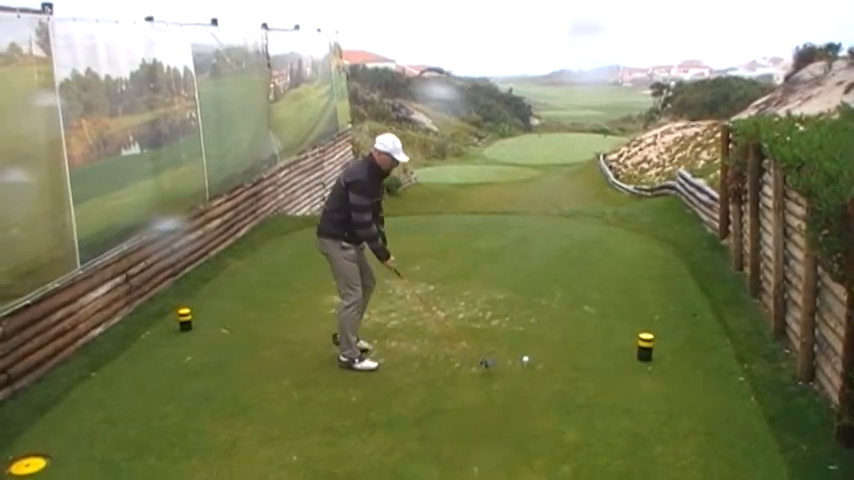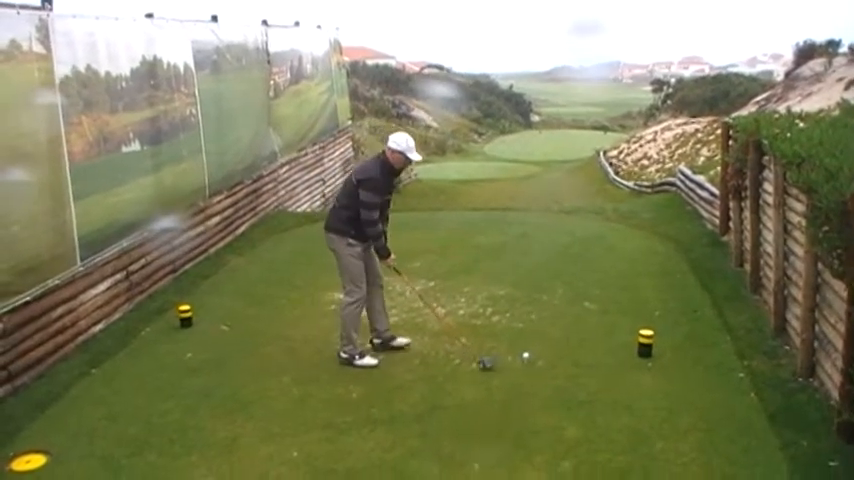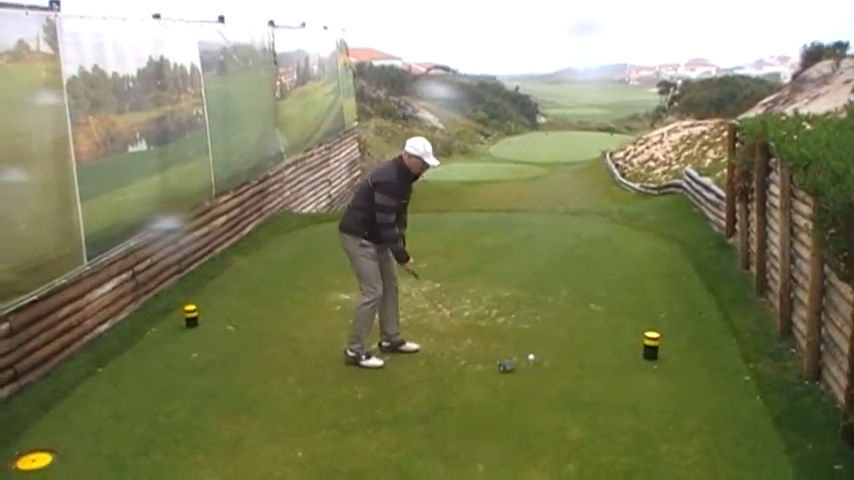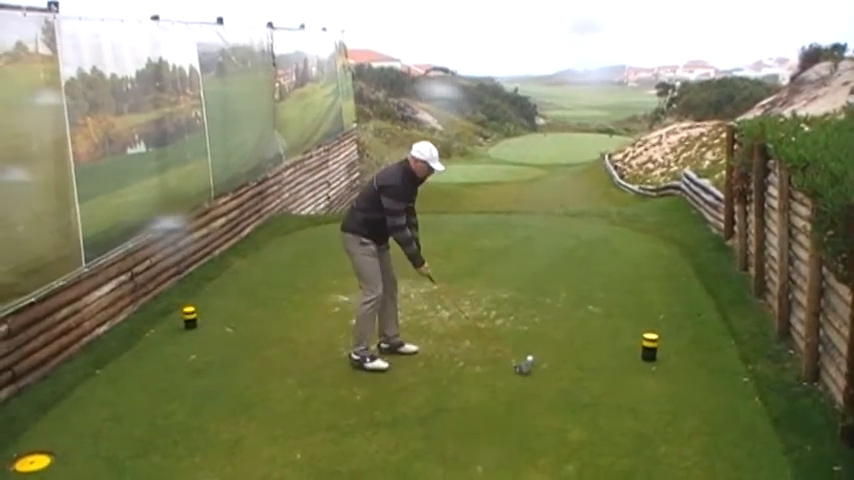
dt=0.2s
person 1, frame 1
left shoulder: (373, 173)
right shoulder: (361, 178)
left elbow: (374, 214)
right elbow: (363, 222)
left wrist: (383, 245)
right wrist: (383, 254)
left hip: (349, 237)
right hip: (336, 239)
left knee: (367, 282)
right knee: (351, 294)
left ankle: (345, 335)
right ankle: (348, 354)
person 1, frame 2
left shoulder: (385, 171)
right shoulder: (373, 176)
left elbow: (381, 213)
right elbow: (370, 220)
left wrist: (383, 246)
right wrist: (383, 252)
left hip: (358, 234)
right hip: (344, 235)
left knee: (375, 283)
right knee: (356, 292)
left ankle: (381, 336)
right ankle: (348, 351)
person 1, frame 3
left shoulder: (403, 176)
right shoulder: (389, 179)
left elbow: (399, 216)
right elbow: (387, 223)
left wrist: (402, 252)
right wrist: (402, 256)
left hip: (374, 236)
right hip: (357, 236)
left knee: (390, 286)
right knee: (372, 292)
left ankle: (390, 339)
right ankle: (355, 350)
person 1, frame 4
left shoulder: (408, 179)
right shoulder: (394, 182)
left elbow: (409, 217)
right elbow: (397, 226)
left wrist: (418, 252)
right wrist: (416, 260)
left hip: (375, 236)
right hip: (359, 236)
left knee: (389, 287)
right knee: (373, 292)
left ankle: (389, 340)
right ankle: (359, 353)
